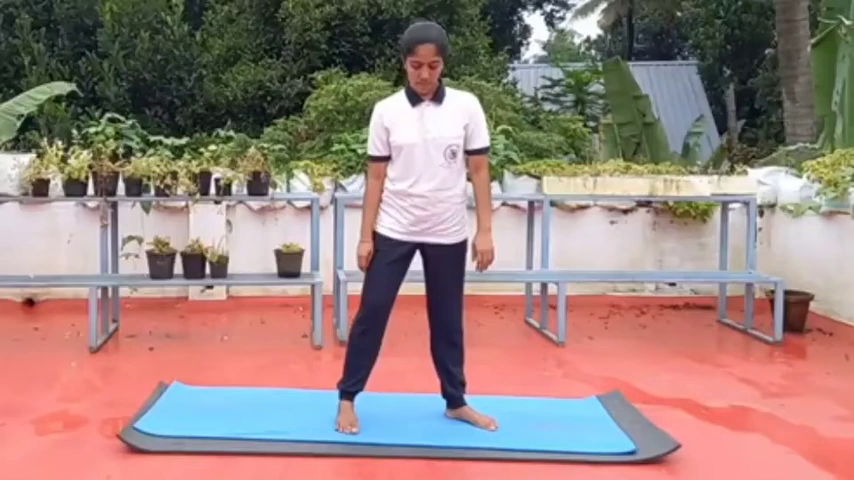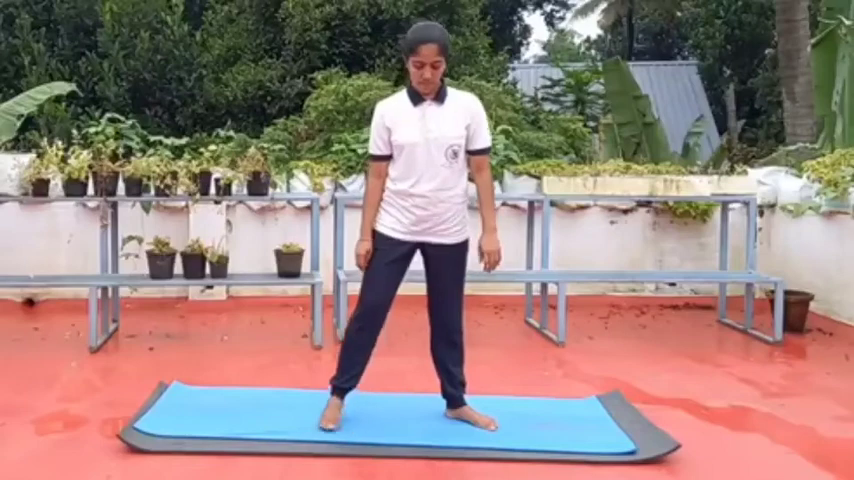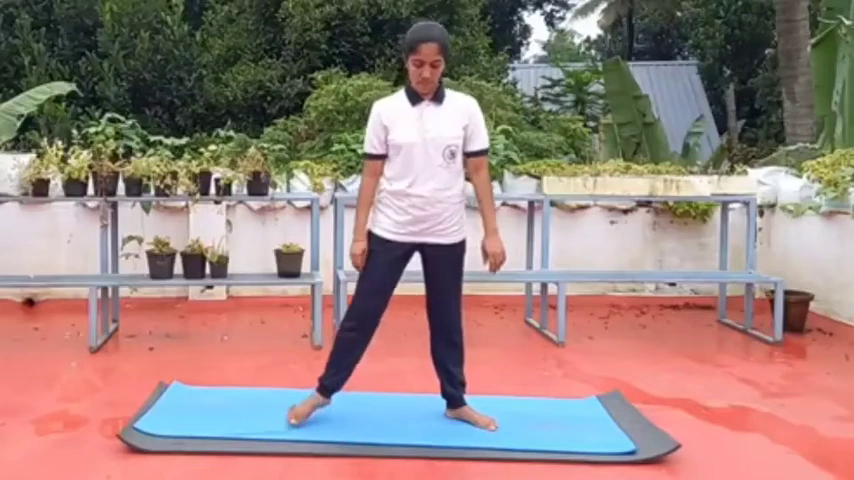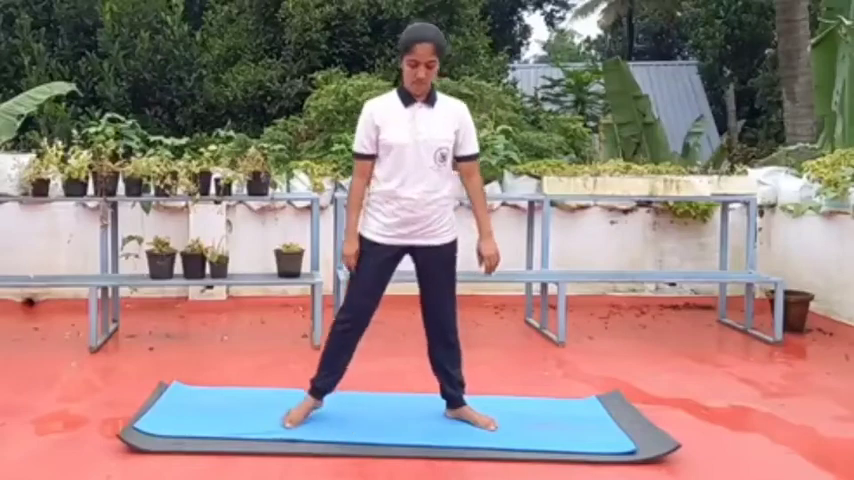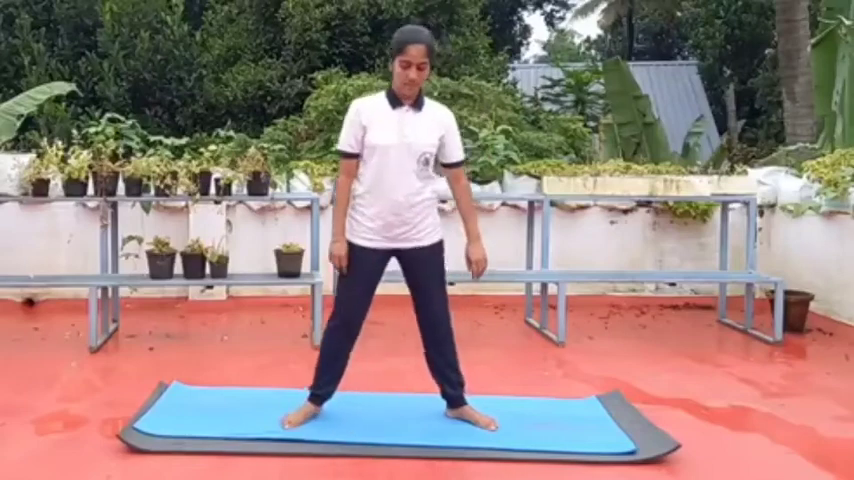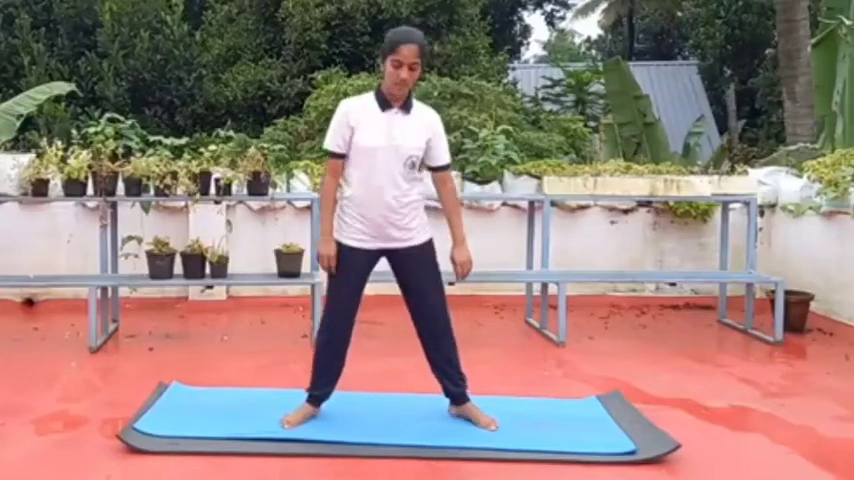
dt=0.1s
person 1, frame 1
left shoulder: (466, 106)
right shoulder: (386, 111)
left elbow: (479, 172)
right elbow: (376, 177)
left wrist: (485, 232)
right wrist: (365, 236)
left hip: (448, 233)
right hip: (394, 230)
left knee: (447, 319)
right knee: (372, 312)
left ankle: (456, 401)
right ankle: (348, 398)
person 1, frame 2
left shoulder: (468, 106)
right shoulder: (388, 110)
left elbow: (481, 171)
right elbow: (376, 176)
left wrist: (490, 231)
right wrist: (365, 235)
left hip: (449, 233)
right hip: (395, 229)
left knee: (447, 318)
right knee: (369, 310)
left ankle: (456, 401)
right ankle: (339, 394)
person 1, frame 3
left shoulder: (465, 107)
right shoulder: (385, 109)
left elbow: (479, 172)
right elbow: (372, 175)
left wrist: (491, 232)
right wrist: (360, 234)
left hip: (447, 234)
right hip: (391, 231)
left knee: (447, 319)
right knee: (363, 312)
left ankle: (456, 401)
right ankle: (323, 393)
person 1, frame 4
left shoulder: (455, 111)
right shoulder: (376, 109)
left elbow: (471, 176)
right elbow: (361, 176)
left wrist: (486, 236)
right wrist: (351, 235)
left hip: (436, 236)
right hip: (381, 233)
left knee: (442, 320)
right knee: (354, 313)
left ankle: (456, 401)
right ankle: (315, 395)
person 1, frame 5
left shoulder: (441, 118)
right shoulder: (363, 110)
left elbow: (458, 181)
right elbow: (346, 176)
left wrist: (475, 240)
right wrist: (337, 236)
left hip: (422, 238)
right hip: (366, 237)
left knee: (437, 321)
right knee: (345, 320)
left ankle: (457, 402)
right ankle: (316, 400)
person 1, frame 6
left shoulder: (428, 120)
right shoulder: (351, 110)
left elbow: (444, 183)
right elbow: (332, 176)
left wrist: (460, 243)
right wrist: (326, 235)
left hip: (410, 238)
right hip: (354, 237)
left knee: (434, 317)
right knee: (336, 320)
left ankle: (460, 400)
right ankle: (314, 400)
